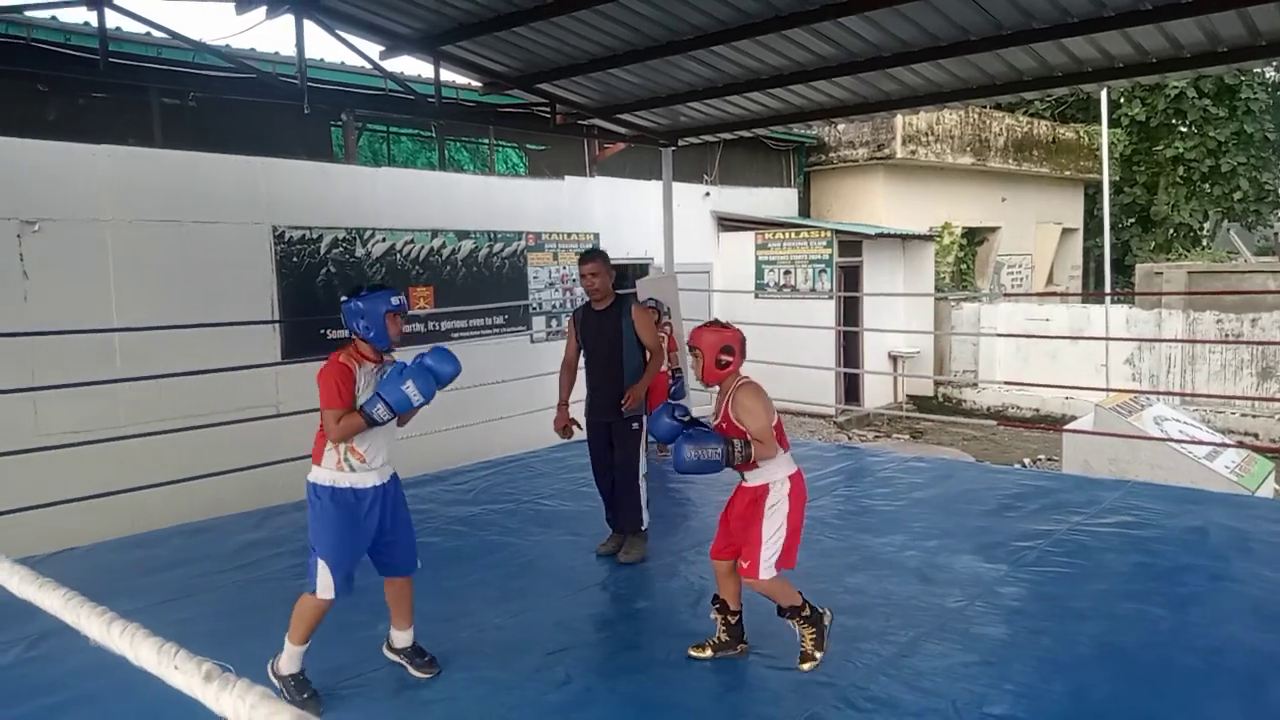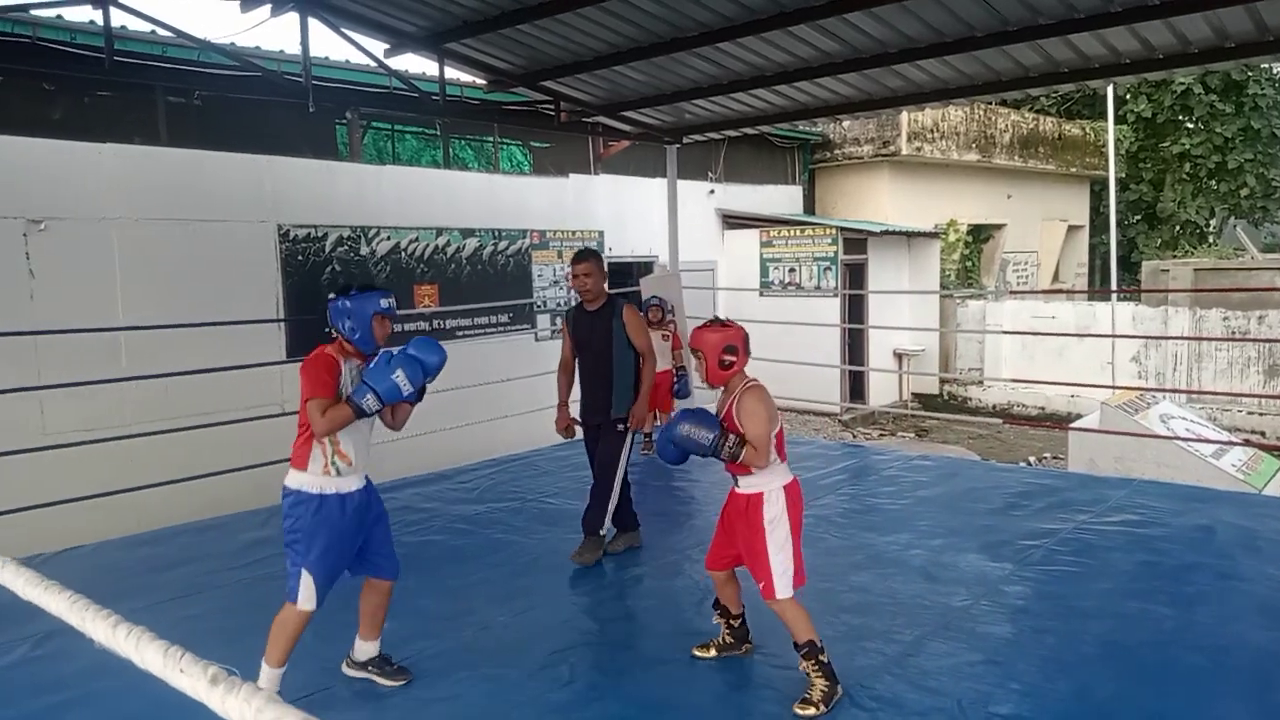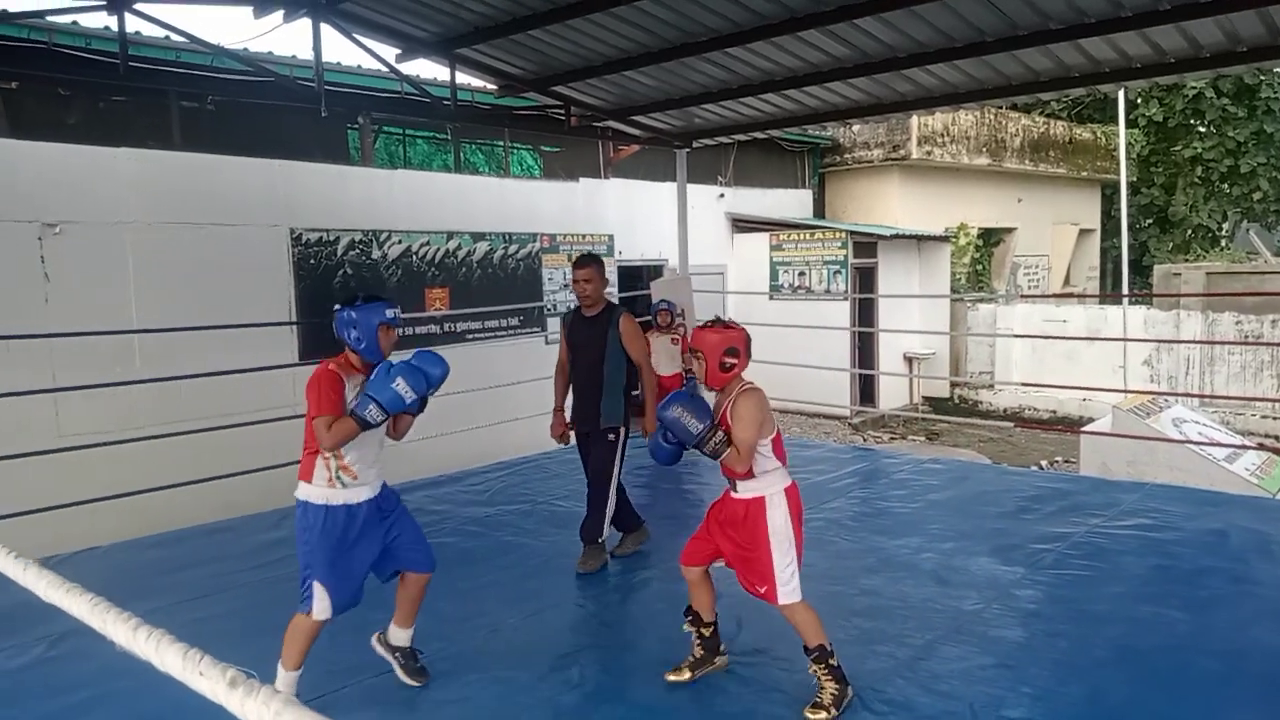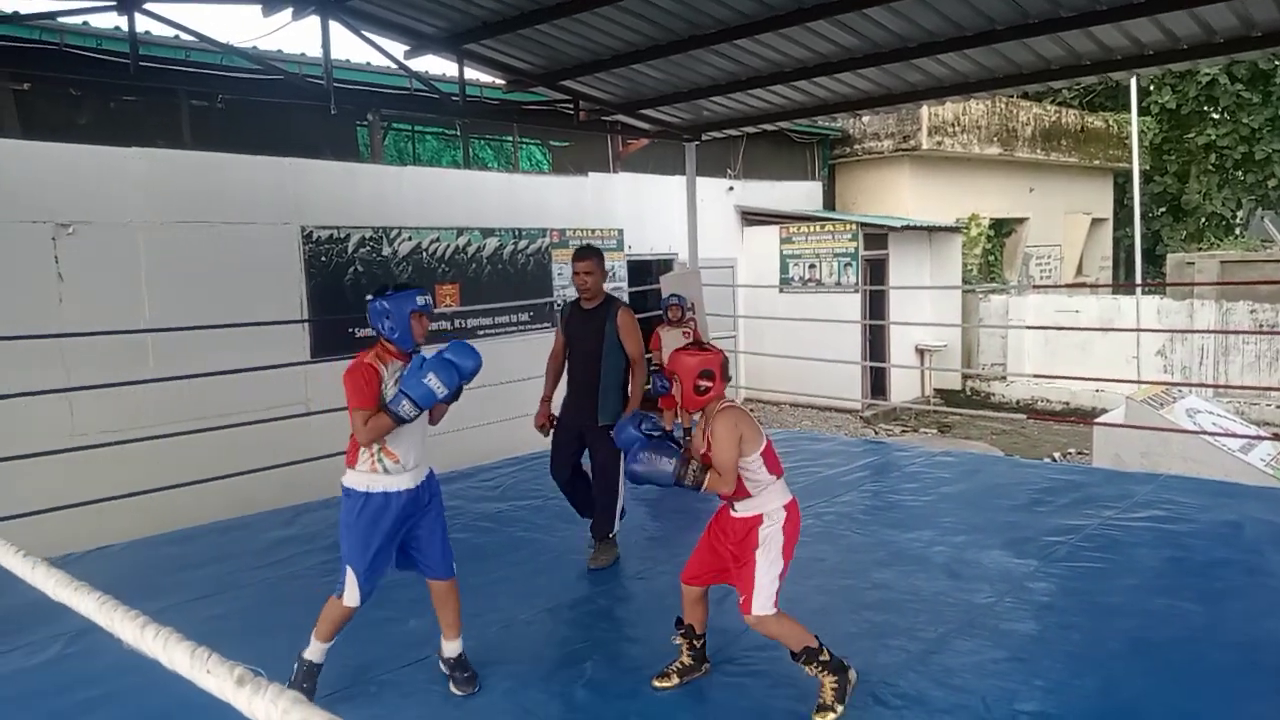
dt=0.2s
person 1, frame 1
left shoulder: (387, 365)
right shoulder: (341, 366)
left elbow: (400, 419)
right elbow: (336, 428)
left wrist: (422, 387)
right wrist: (383, 403)
left hip: (380, 484)
right hip: (336, 490)
left knee: (401, 569)
right knee: (326, 588)
left ankle: (402, 643)
right ankle: (286, 666)
person 1, frame 2
left shoulder: (371, 364)
right shoulder: (324, 362)
left elbow: (394, 423)
right elbow: (321, 424)
left wrist: (411, 386)
right wrist: (372, 394)
left hip: (355, 491)
right hip: (313, 496)
left knee: (383, 574)
right knee: (306, 599)
left ankle: (364, 657)
right ankle: (264, 692)
person 1, frame 3
left shoulder: (377, 372)
right shoulder: (329, 376)
left elbow: (395, 432)
right elbow: (328, 437)
left wrist: (416, 397)
right wrist: (376, 405)
left hip: (373, 497)
right hip: (326, 506)
left knee: (419, 567)
right knee: (319, 607)
left ankle: (395, 641)
right ankle: (281, 694)
person 1, frame 4
left shoulder: (416, 362)
right shoulder: (365, 368)
left elbow: (431, 418)
right elbow: (365, 434)
left wrist: (450, 386)
right wrist: (411, 400)
left hip: (418, 485)
right hip: (371, 495)
left knee: (443, 575)
right knee: (353, 592)
left ankle: (452, 655)
right ankle: (310, 660)
person 2, frame 1
left shoulder: (744, 394)
right shoulder: (725, 392)
left elbow: (767, 446)
left wrist: (722, 452)
right wrist: (690, 428)
left hip: (776, 488)
right hip: (750, 487)
left knee: (756, 574)
right knee: (722, 559)
left ankle: (812, 620)
right ankle: (730, 636)
person 2, frame 2
left shoulder: (752, 397)
right shoulder: (728, 393)
left elbow: (760, 456)
left wrist: (716, 439)
right wrist: (695, 438)
left hip: (771, 498)
right hip: (743, 495)
left knee: (777, 594)
right knee: (719, 566)
left ankle: (824, 679)
right ankle: (735, 636)
person 2, frame 3
left shoulder: (747, 401)
right shoulder: (726, 398)
left elbow: (741, 462)
left wrist: (703, 433)
right wrist: (684, 434)
left hip: (768, 504)
right hip: (736, 499)
left knee: (784, 598)
right knee: (692, 565)
left ankle: (833, 679)
right ankle: (706, 651)
person 2, frame 4
left shoulder: (725, 420)
right shoulder: (712, 416)
left elbow: (725, 482)
right elbow: (701, 463)
left wrist: (674, 467)
right wrist: (662, 444)
left hip: (770, 517)
right hip: (735, 515)
left knee: (758, 613)
right knee: (692, 584)
left ankle: (832, 671)
right ankle: (692, 659)
person 3, frame 1
left shoulder: (632, 311)
right shoulder: (578, 318)
left elbow: (657, 352)
right elbow: (570, 363)
left wrist: (641, 387)
right wrist: (562, 407)
left hip: (628, 408)
right hip: (596, 411)
left knee: (628, 471)
right knee: (604, 475)
left ankle: (636, 534)
right ankle: (621, 532)
person 3, frame 2
left shoulder: (624, 312)
right shoulder: (571, 317)
left elbow: (648, 357)
right elbow: (567, 364)
left wrist: (642, 403)
right wrist: (563, 407)
left hip: (620, 411)
right hip: (589, 411)
left knee: (606, 473)
right knee: (609, 474)
left ankle: (593, 537)
right ankle: (628, 530)
person 3, frame 3
left shoulder: (621, 320)
right shoulder: (569, 321)
left elbow: (644, 367)
right elbow: (563, 367)
left wrist: (649, 414)
right wrist: (558, 412)
left hip: (610, 419)
right hip: (580, 417)
left knee: (601, 482)
right knee: (602, 481)
left ankle: (594, 544)
right ankle: (633, 529)
person 3, frame 4
left shoulder: (620, 313)
right shoulder: (567, 313)
left elbow: (638, 362)
right elbow: (557, 357)
left wrist: (632, 407)
right wrist: (545, 401)
left hip: (607, 413)
right hip: (572, 410)
left knee: (606, 476)
right knee: (560, 468)
left ankle: (606, 539)
right ankle: (601, 518)
